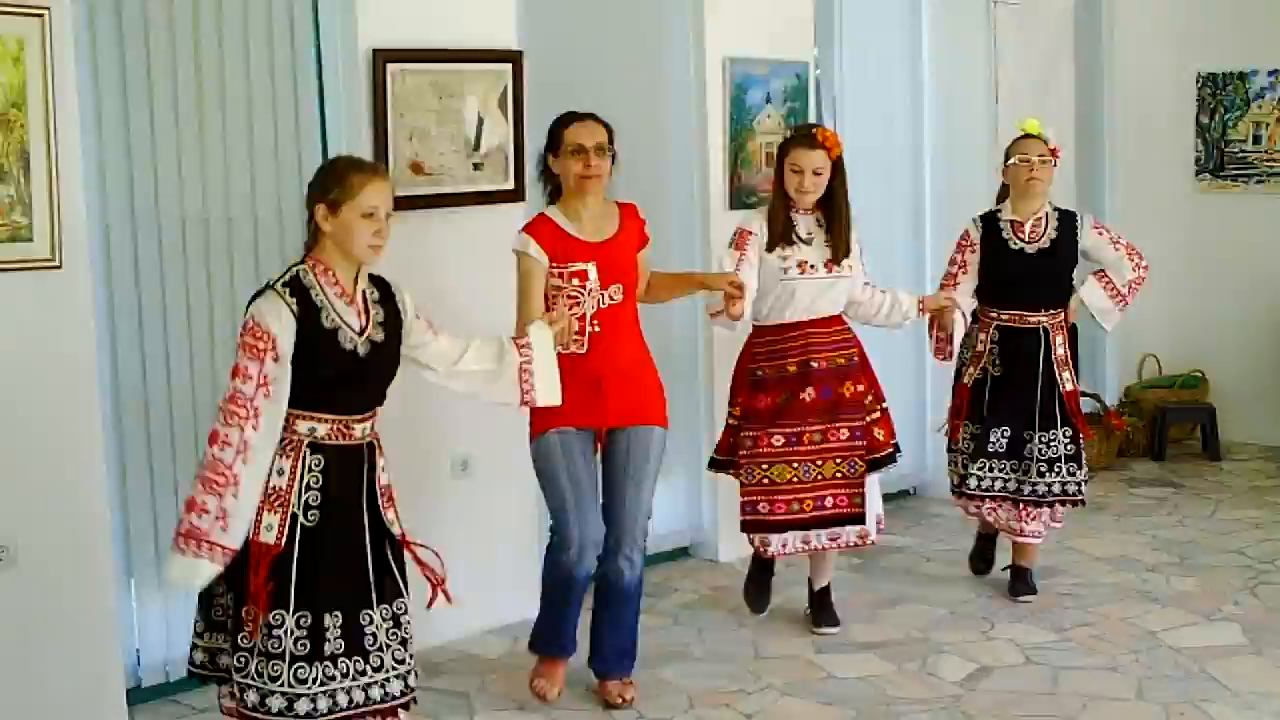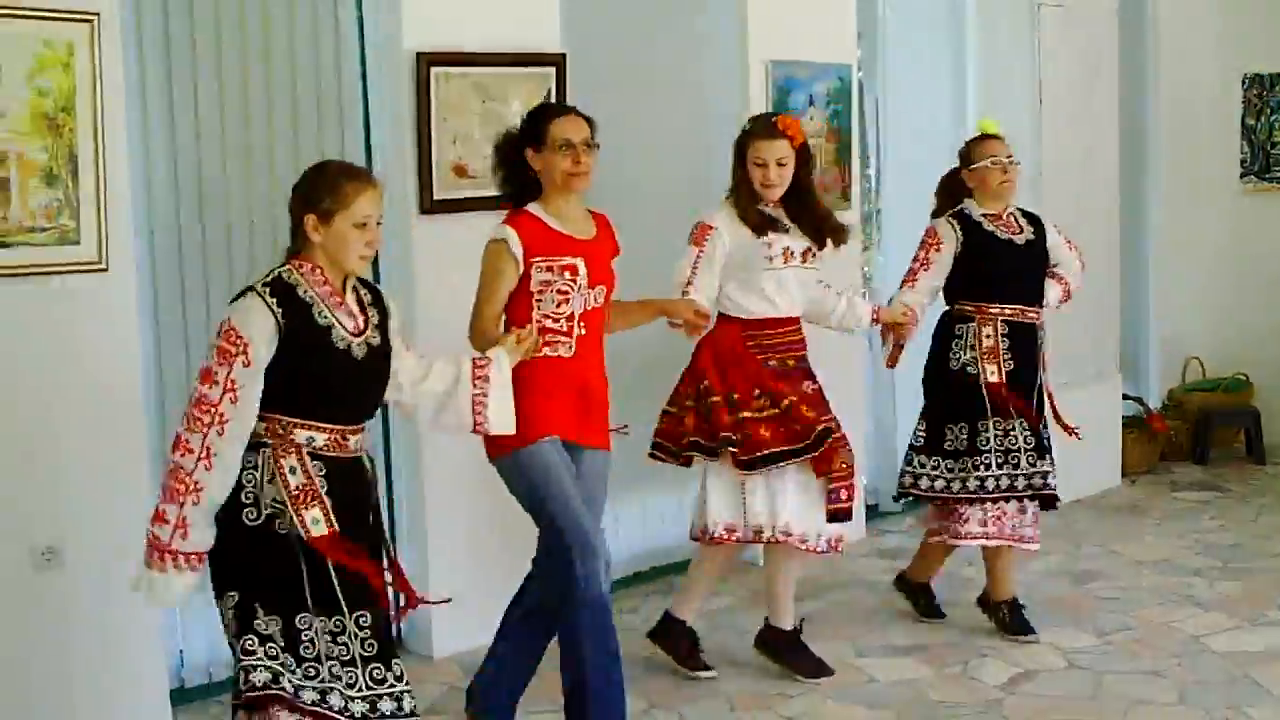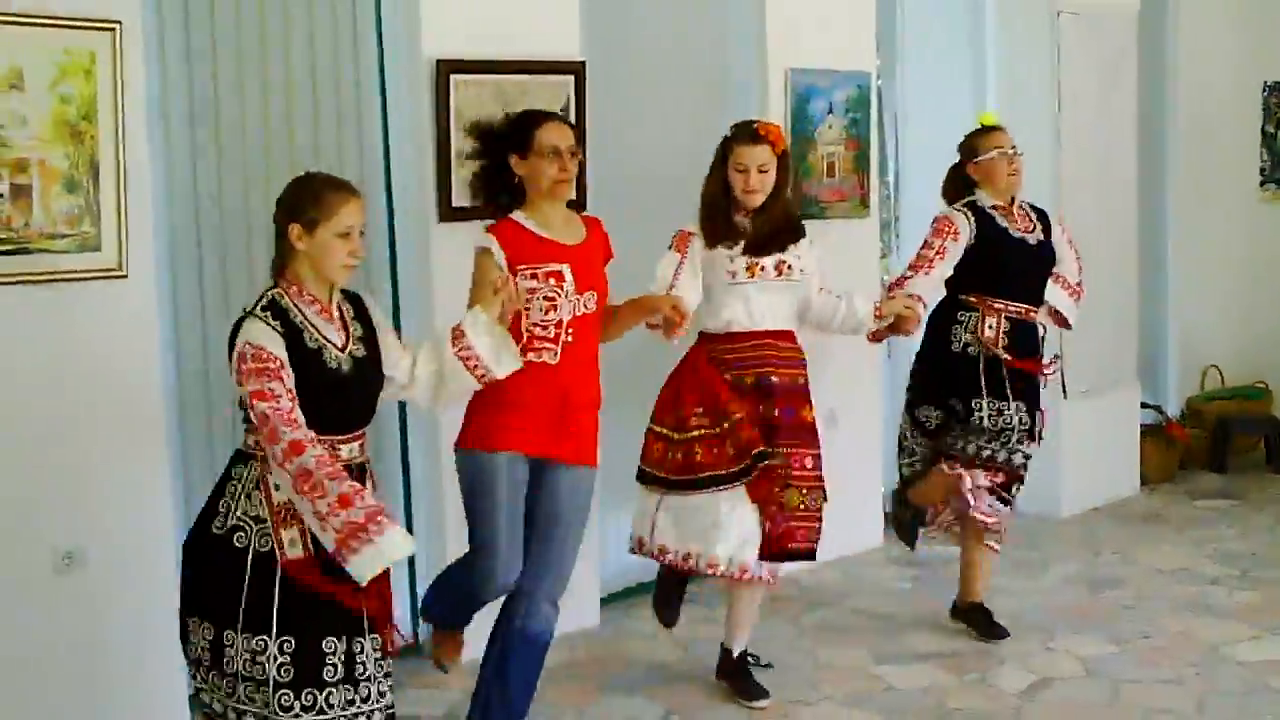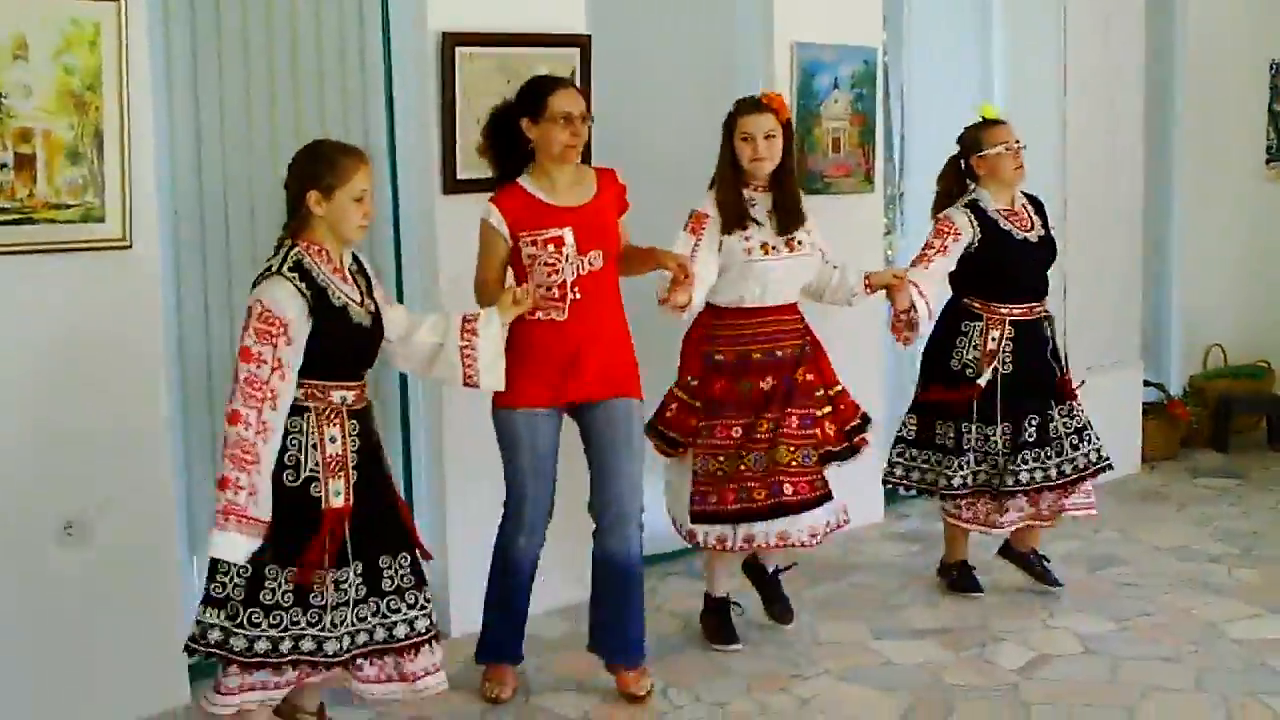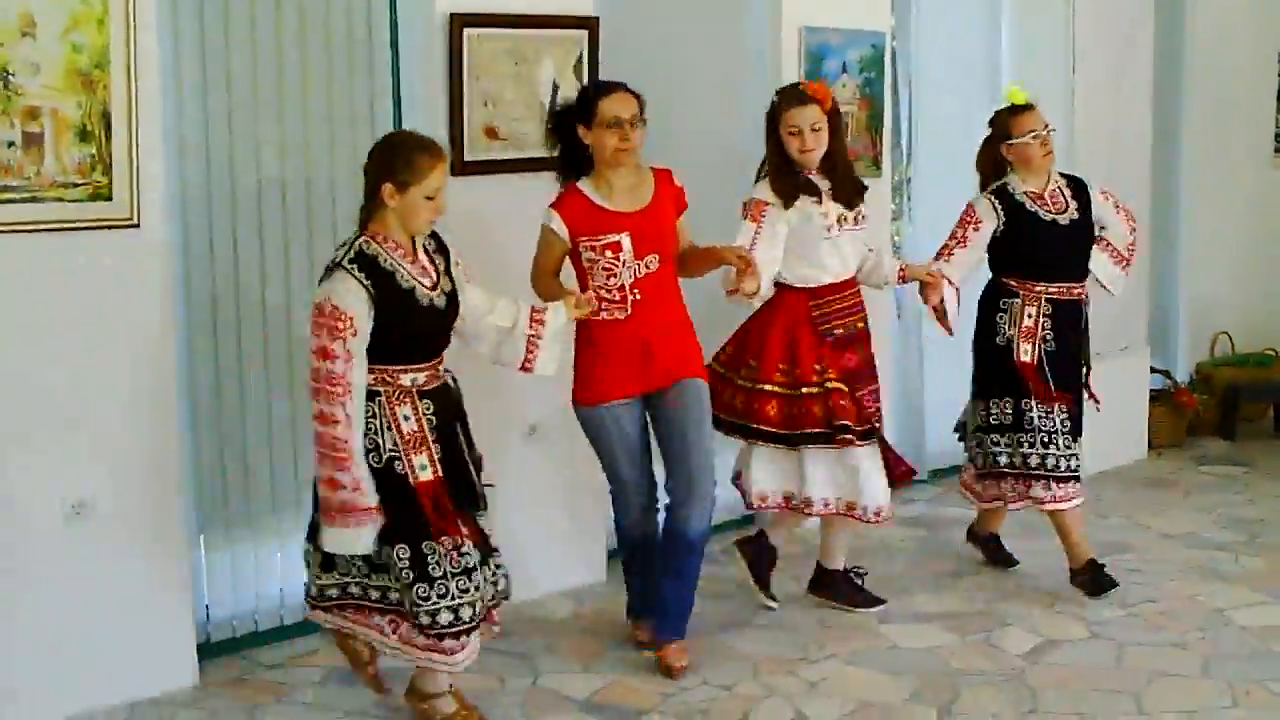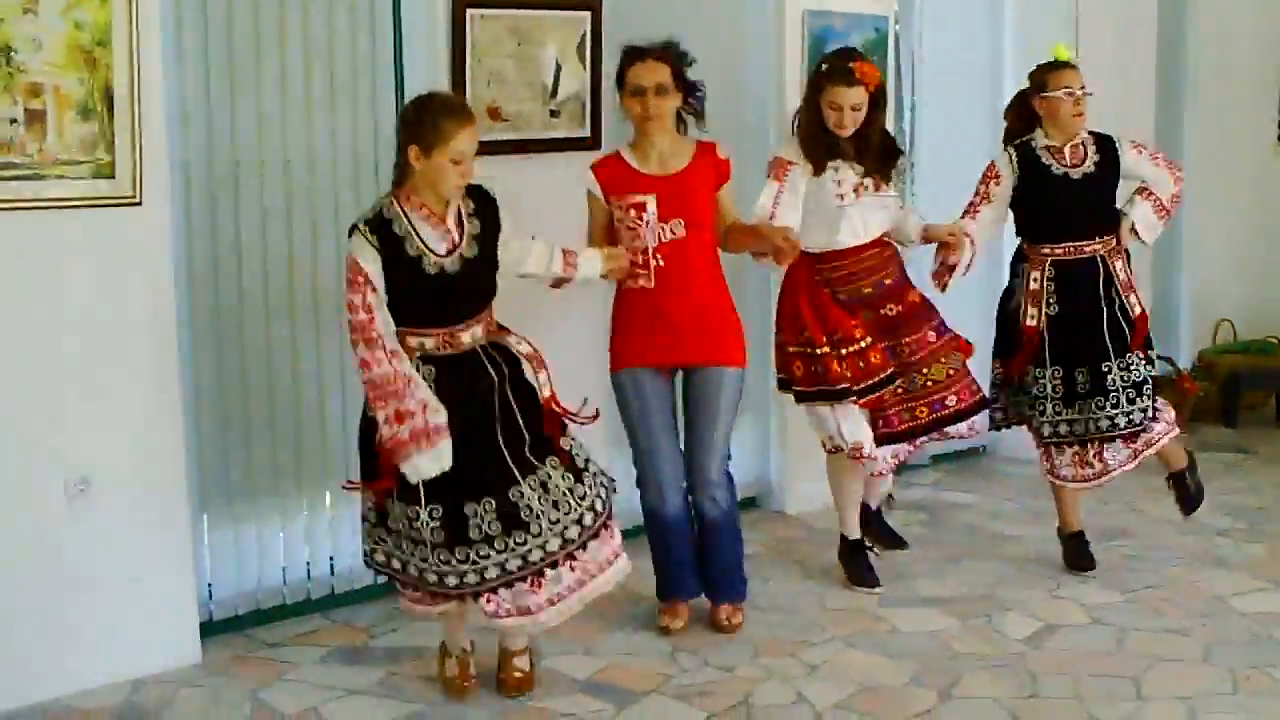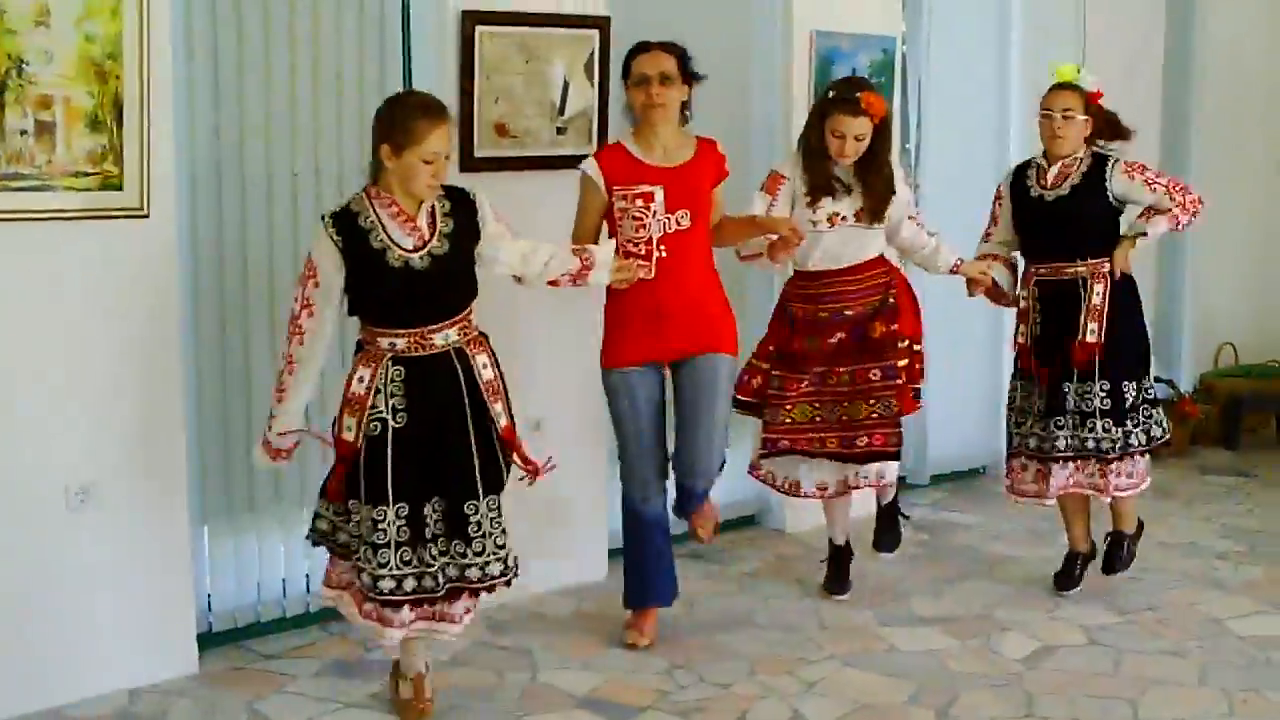
dt=0.4s
person 1, frame 1
left shoulder: (631, 221)
right shoulder: (538, 238)
right elbow: (529, 326)
left wrist: (704, 280)
left hip: (635, 396)
right hip: (564, 403)
left knee: (626, 541)
right knee: (578, 537)
left ankle: (613, 662)
right ankle: (553, 646)
person 1, frame 2
left shoulder: (601, 231)
right shoulder: (515, 235)
right elbow: (481, 327)
left wrist: (666, 307)
left hip: (586, 417)
right hip: (527, 420)
left knee: (562, 569)
right knee: (585, 553)
person 1, frame 3
left shoulder: (595, 237)
right shoulder: (498, 242)
left wrist: (647, 307)
right wrist: (500, 319)
left hip: (573, 430)
right hip: (502, 424)
left knee: (541, 590)
right knee: (496, 569)
right ankle: (443, 611)
person 1, frame 4
left shoulder: (609, 188)
right shoulder: (507, 207)
right elbow: (486, 288)
left wrist: (658, 257)
left hip: (610, 370)
right hip: (532, 377)
left knee: (620, 511)
right knee: (527, 520)
left ankle: (622, 650)
right ankle: (501, 654)
person 1, frame 5
left shoulder: (667, 188)
right shoulder: (567, 210)
right elbow: (542, 281)
left wrist: (720, 256)
right wrist: (575, 301)
left hip: (676, 358)
right hip: (605, 371)
left knee: (695, 486)
right knee: (633, 497)
left ankle: (672, 627)
right ankle: (644, 606)
person 1, frame 6
left shoulder: (712, 161)
right shoulder: (606, 175)
right elbow: (597, 253)
left wrist: (768, 235)
left hip: (712, 337)
right hip: (639, 344)
left knee: (707, 475)
right knee: (660, 480)
left ankle: (725, 589)
right ankle: (678, 590)
person 1, frame 7
left shoulder: (709, 156)
right shoulder: (605, 166)
right elbow: (581, 247)
left wrist: (763, 224)
left hip: (705, 327)
right hip: (631, 333)
left knee: (701, 463)
right knee: (642, 474)
left ankle: (695, 492)
right ankle: (645, 599)
person 2, frame 1
left shoulder: (387, 299)
right shoulder: (281, 306)
left elbow: (452, 360)
right elbow: (244, 421)
left wrist: (540, 339)
right wrist: (209, 528)
left hip: (359, 486)
right hip: (290, 490)
left knee: (359, 640)
right knee: (283, 648)
person 2, frame 2
left shoulder: (370, 305)
right shoulder: (262, 309)
left elbow: (414, 383)
right elbow: (210, 428)
left wrist: (497, 360)
right wrist: (177, 539)
left hip: (344, 491)
right hip: (277, 499)
person 2, frame 3
left shoulder: (358, 312)
right shoulder: (262, 333)
left elbow: (413, 376)
right elbow: (291, 447)
left wrist: (481, 323)
right wrist: (362, 528)
left hip: (341, 492)
right hip: (271, 517)
left knee: (334, 666)
person 2, frame 4
left shoulder: (352, 272)
right shoulder: (286, 287)
left elbow: (411, 340)
right elbow: (255, 404)
left wrist: (498, 316)
right wrist: (239, 503)
left hip: (350, 451)
right hip: (302, 455)
left knee: (349, 596)
right knee: (290, 604)
person 2, frame 5
left shoulder: (434, 250)
right shoulder: (350, 279)
left elbow: (479, 322)
right elbow: (334, 390)
left wrist: (561, 314)
right wrist: (347, 488)
left hip: (437, 417)
right hip: (387, 432)
left knee: (430, 560)
right knee: (436, 559)
left ankle: (358, 624)
person 2, frame 6
left shoulder: (482, 208)
right shoulder: (374, 239)
left elbow: (519, 255)
right elbow: (373, 347)
left wrist: (594, 260)
right wrist: (417, 426)
left hip: (496, 377)
right hip: (422, 391)
left knee: (525, 507)
right knee: (443, 529)
left ankle: (515, 640)
right ankle: (457, 643)
person 2, frame 7
left shoulder: (464, 210)
right shoulder: (343, 234)
left elbow: (520, 256)
right elbow: (310, 329)
left wrist: (602, 262)
right wrist: (287, 418)
left hip: (463, 386)
right hip: (385, 396)
left knee: (462, 521)
right knee: (393, 534)
left ankle: (423, 646)
right ankle: (407, 663)
person 3, frame 1
left shoulder: (838, 229)
right shoulder: (757, 229)
left elbow: (859, 297)
right elbow: (736, 293)
left wrist: (920, 304)
right wrist: (729, 309)
left hip: (836, 359)
right hip: (775, 362)
left knee: (839, 477)
right knee: (778, 486)
left ankle: (820, 590)
right ankle: (765, 552)
person 3, frame 2
left shoulder: (800, 223)
right shoulder: (722, 222)
left elbow: (812, 298)
right elbow: (693, 290)
left wrist: (875, 313)
left hip: (784, 359)
right hip: (737, 360)
left knee: (742, 507)
right knee: (779, 497)
left ankle: (676, 622)
right ankle: (781, 630)
person 3, frame 3
left shoulder: (793, 235)
right shoulder: (697, 234)
left elbow: (816, 306)
right elbow: (676, 298)
left wrist: (877, 309)
right wrist: (669, 319)
left hip: (784, 378)
right hip: (718, 375)
left knee: (774, 517)
right knee: (733, 511)
left ankle: (734, 654)
right ankle: (676, 569)
person 3, frame 4
left shoulder: (793, 204)
right shoulder: (712, 208)
left elbow: (814, 273)
right elbow: (691, 274)
left wrist: (868, 280)
right wrist: (681, 294)
left hip: (789, 345)
right hip: (726, 349)
left knee: (789, 480)
right knee: (730, 485)
left ankle: (763, 561)
right ankle: (718, 602)
person 3, frame 5
left shoulder: (841, 184)
right shoulder: (772, 194)
right elbow: (758, 266)
left wrist: (905, 271)
right wrist: (749, 283)
left hip: (843, 322)
right hip: (797, 327)
left knee: (827, 454)
right knee: (842, 451)
left ankle: (765, 542)
right ankle: (831, 573)
person 3, frame 6
left shoulder: (875, 149)
right shoulder: (794, 157)
right elbow: (774, 222)
left wrist: (928, 232)
left hip: (882, 279)
right hip: (826, 287)
left knee: (905, 399)
right knee: (855, 412)
left ankle: (870, 507)
right ankle: (853, 541)
person 3, frame 7
left shoulder: (884, 174)
right shoulder: (791, 174)
left elbow: (907, 231)
right elbow: (752, 237)
left wrist: (958, 265)
right wrist: (773, 245)
left hip: (875, 301)
right hip: (811, 304)
left knee: (871, 425)
right knee: (819, 429)
left ankle: (887, 496)
right ankle: (839, 545)
person 4, frame 1
left shoulder: (1076, 226)
right shoulder: (980, 229)
left elbow: (1133, 267)
right elbow: (955, 291)
left wrist: (1080, 303)
right wrist: (945, 329)
left hip: (1047, 354)
right hip: (989, 352)
left knee: (1041, 459)
right knee: (983, 451)
left ankle: (1023, 563)
right ankle: (989, 525)
person 4, frame 2
left shoulder: (1036, 228)
right shoulder: (951, 229)
left elbow: (1071, 268)
right elbow: (917, 286)
left wrist: (1035, 305)
left hip: (1020, 356)
right hip: (970, 355)
left knee: (995, 470)
right knee: (989, 465)
left ankle: (918, 574)
right ankle: (1000, 593)
person 4, frame 3
left shoulder: (1042, 220)
right shoulder: (959, 220)
left elbow: (1067, 268)
right elbow: (925, 271)
left wrist: (1046, 308)
right wrist: (905, 309)
left hip: (1019, 352)
right hip: (969, 344)
left knee: (995, 461)
right knee: (986, 443)
left ankle: (970, 598)
right ankle: (914, 495)
person 4, frame 4
left shoulder: (1036, 209)
right shoulder: (962, 219)
right elbow: (929, 268)
left wrist: (1030, 300)
right wrist: (908, 298)
left hip: (1031, 344)
right hip: (977, 345)
left knee: (1046, 447)
right knee: (975, 457)
left ankle: (1023, 544)
right ankle: (953, 558)
person 4, frame 5
left shoulder: (1081, 192)
right shoulder: (991, 205)
left elbow: (1125, 229)
right elbow: (953, 262)
left wrist: (1093, 270)
right wrist: (936, 293)
left hip: (1067, 325)
right hip: (1017, 329)
left knee: (1025, 439)
right knee: (1040, 433)
left ankle: (985, 527)
right ankle: (1082, 558)
person 4, frame 6
left shoulder: (1112, 151)
right shoulder: (1013, 161)
left elbow: (1170, 177)
right elbow: (979, 220)
left wrist: (1133, 223)
right wrist: (955, 252)
left hip: (1106, 286)
right hip: (1045, 293)
left knee: (1126, 389)
right knee: (1056, 406)
left ankle: (1178, 461)
right ankle: (1071, 528)
person 4, frame 7
left shoulder: (1112, 174)
right shoulder: (1017, 182)
left elbow: (1185, 202)
right elbow: (996, 246)
left wrist: (1132, 241)
right wrist: (993, 282)
left hip: (1102, 308)
right hip: (1044, 315)
left knee: (1106, 419)
right knee: (1052, 430)
left ankle: (1126, 524)
right ankle: (1078, 545)
